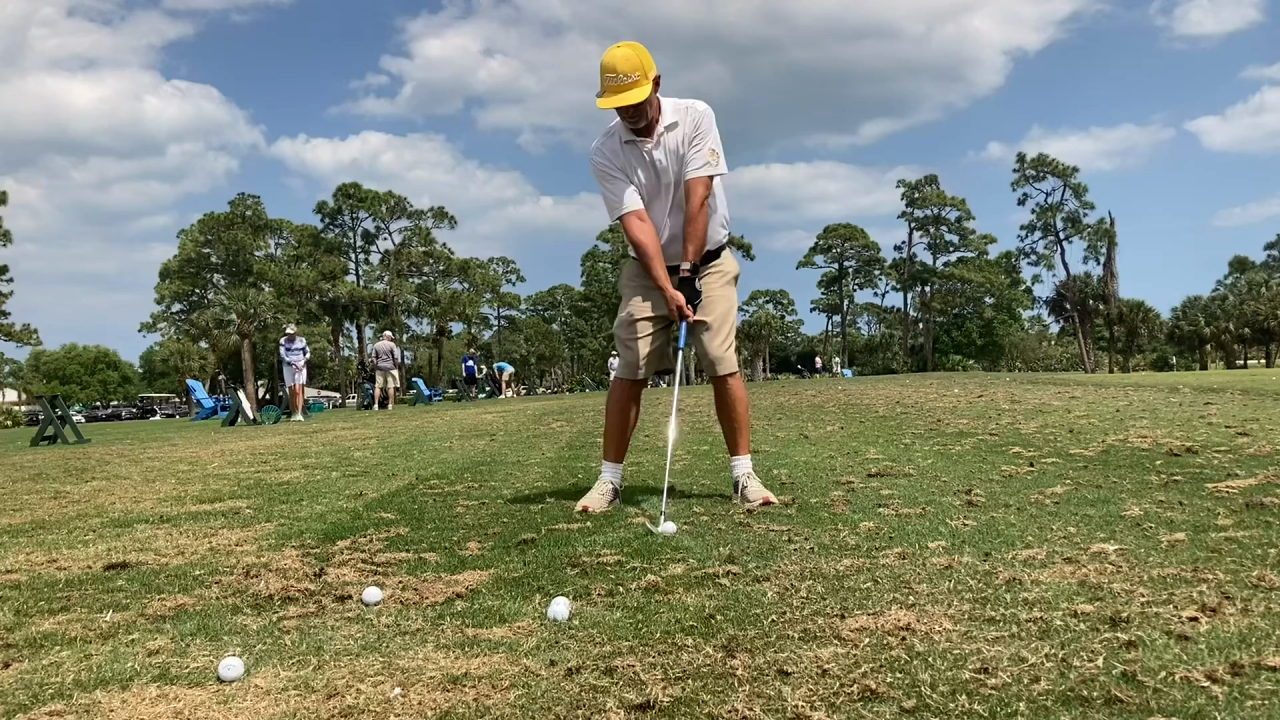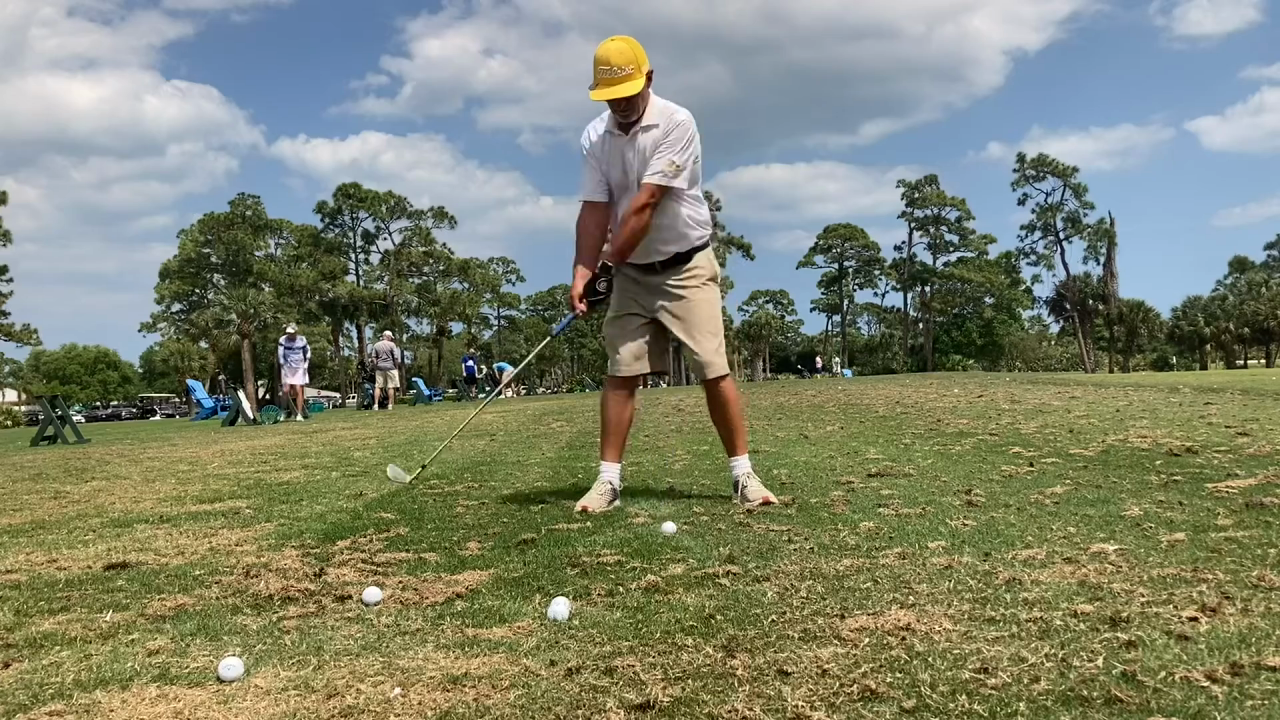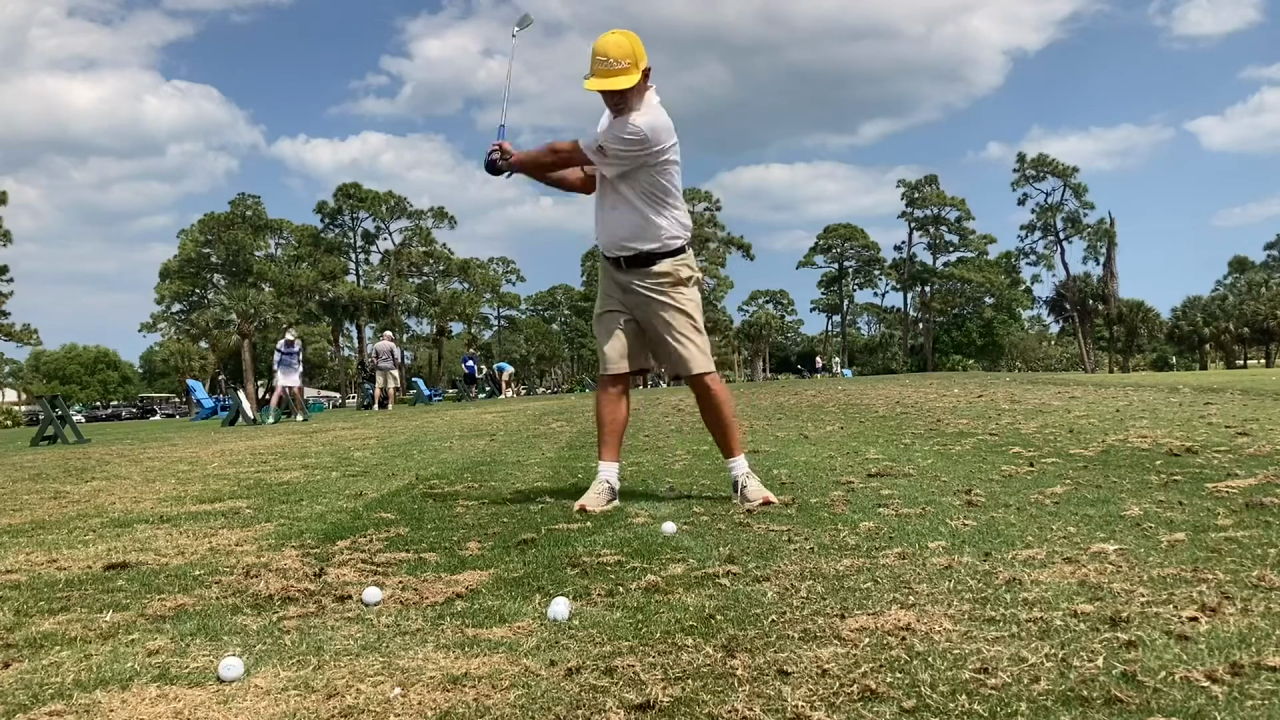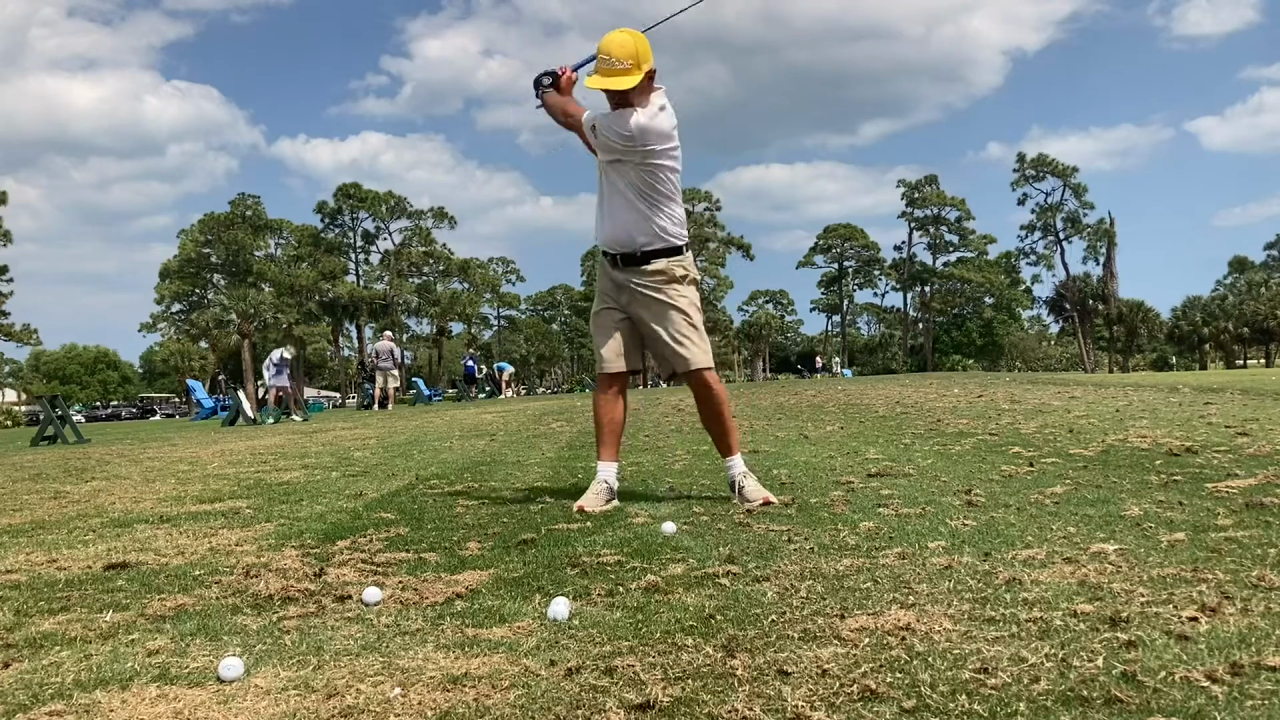
dt=0.3s
person 1, frame 1
left shoulder: (696, 117)
right shoulder: (605, 151)
left elbow: (698, 199)
right elbow: (635, 221)
left wrist: (687, 270)
right wrist: (665, 287)
left hip: (708, 263)
right hip: (647, 269)
left knee: (724, 368)
right knee: (629, 374)
left ankle: (744, 474)
right ankle: (609, 480)
person 1, frame 2
left shoulder: (677, 124)
right shoulder: (594, 137)
left elbow: (644, 205)
right elbow: (593, 211)
left wrist: (603, 267)
right wrist: (582, 270)
left hip: (687, 266)
right hip: (630, 269)
left knee: (714, 370)
right knee: (622, 373)
left ankle: (743, 474)
right ankle: (608, 479)
person 1, frame 3
left shoulder: (644, 127)
right shoulder: (618, 114)
left elbow: (570, 152)
right elbow: (588, 178)
left wrist: (516, 159)
right wrist: (526, 164)
left hip: (661, 270)
right hip: (615, 269)
left knee: (699, 371)
right knee: (613, 373)
left ankle: (741, 474)
right ankle: (606, 480)
person 1, frame 4
left shoulder: (643, 125)
right shoulder: (631, 109)
left elbow: (574, 119)
right elbow: (604, 149)
left wrist: (552, 96)
right wrist: (566, 96)
left hip: (661, 269)
right hip: (614, 266)
left knee: (698, 370)
right knee: (610, 372)
left ankle: (739, 473)
right ankle: (606, 479)
